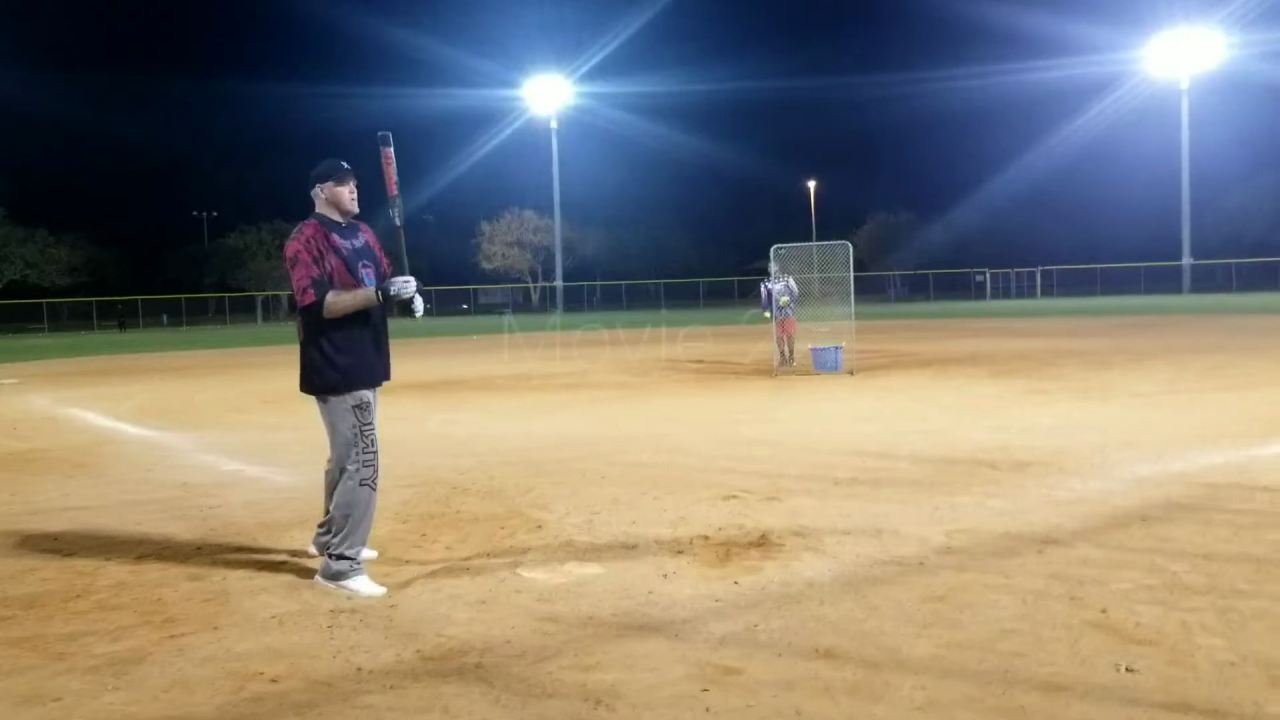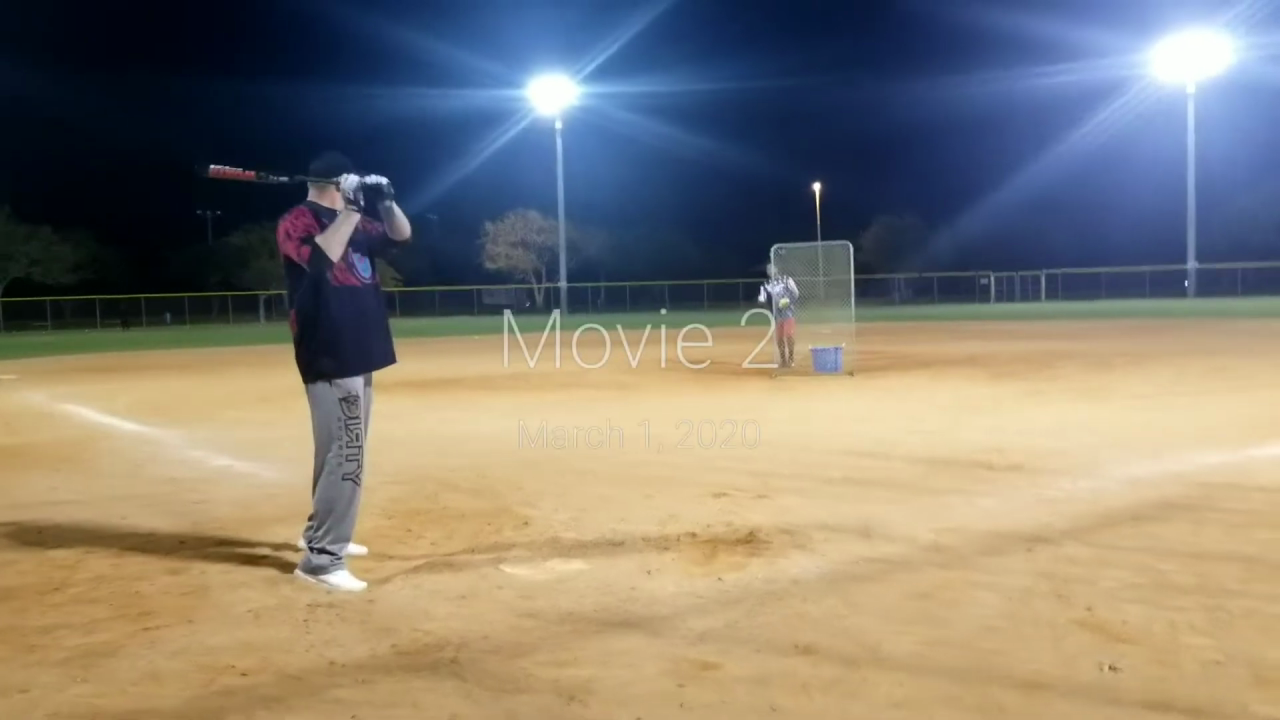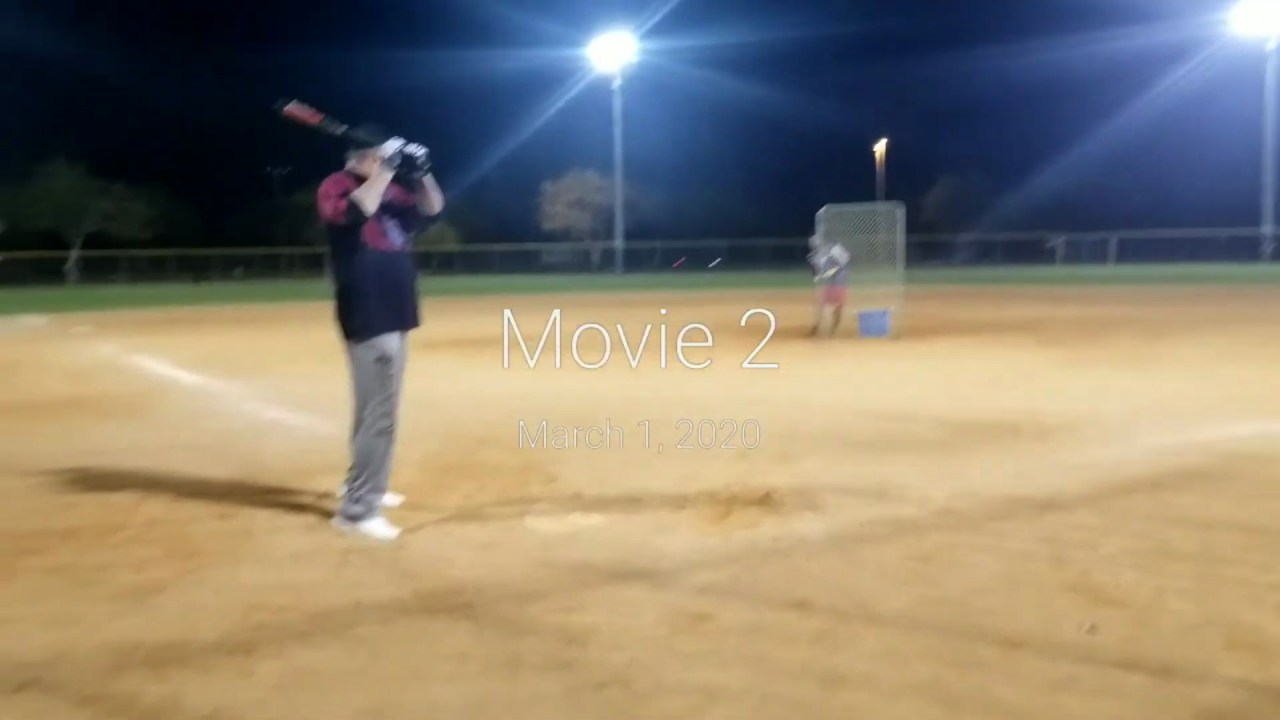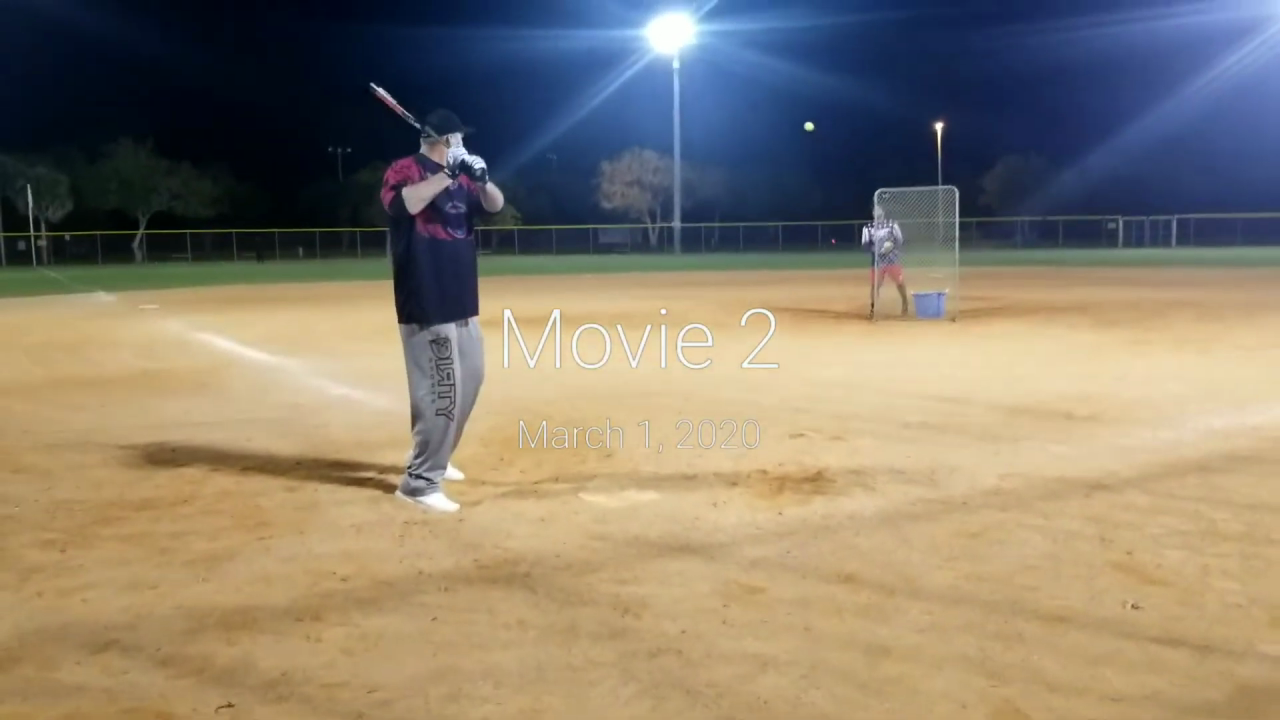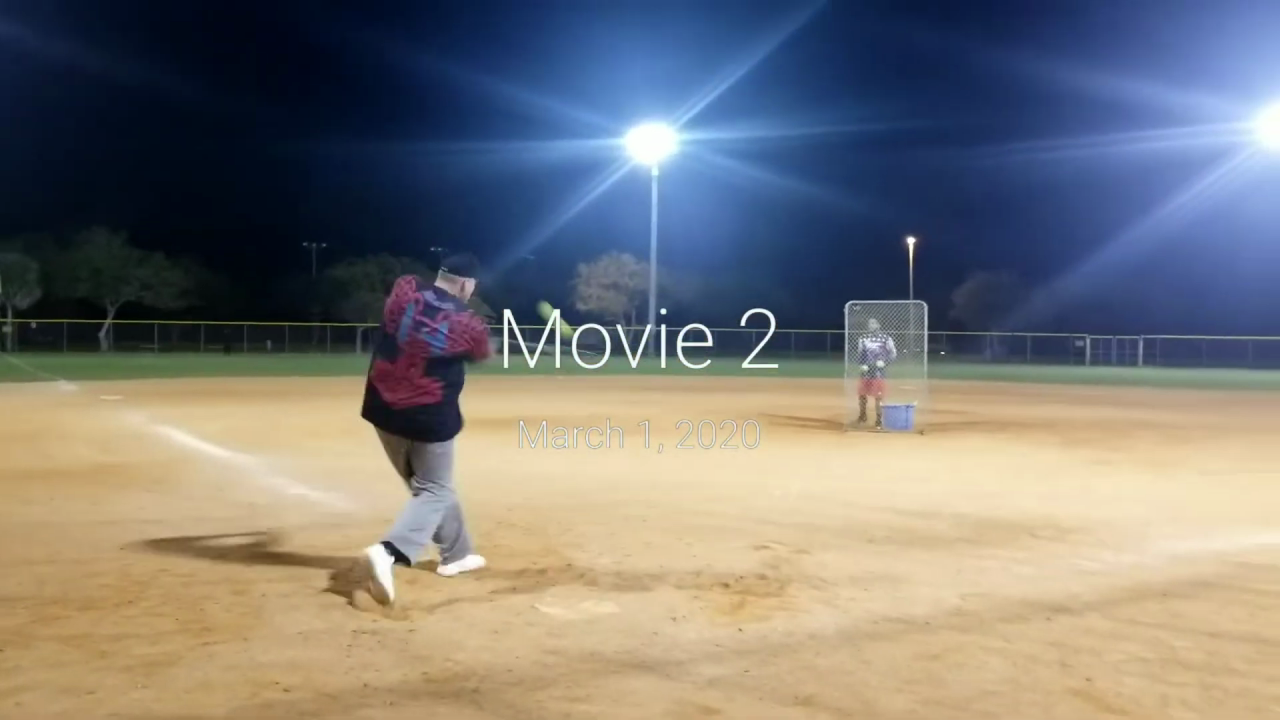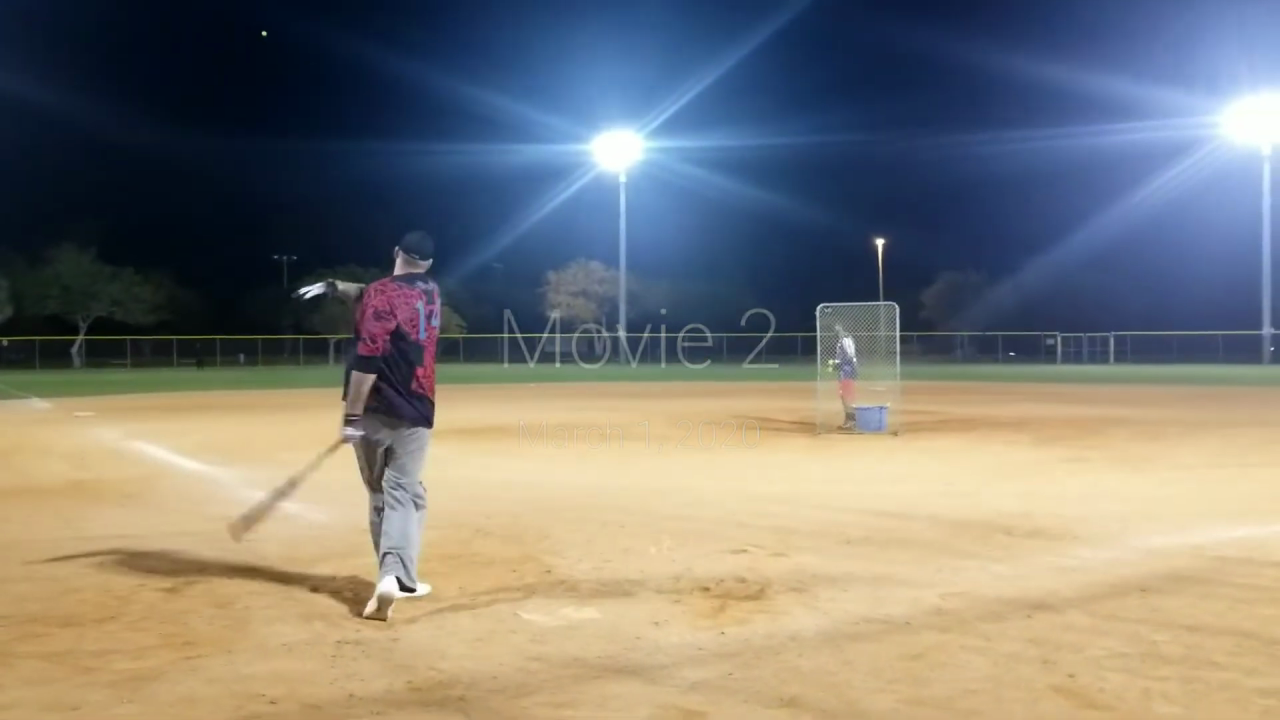
dt=0.7s
person 1, frame 1
left shoulder: (363, 233)
right shoulder: (306, 239)
left elbow: (384, 282)
right elbow: (319, 305)
left wrist: (404, 294)
right wrist: (380, 294)
left hip: (366, 364)
right hip: (336, 370)
left knee: (347, 458)
right knee: (362, 462)
left ankle: (330, 536)
right ankle: (340, 564)
person 1, frame 2
left shoulder: (352, 221)
right shoulder: (297, 220)
left elbow: (400, 235)
right elbow: (320, 257)
left wrist: (383, 199)
right wrist: (352, 207)
left hip: (359, 352)
right hip: (330, 357)
left knee: (341, 452)
right knee: (344, 455)
left ankle: (322, 532)
right ankle: (321, 559)
person 1, frame 3
left shoulder: (390, 190)
right shoulder: (337, 185)
left elbow: (431, 209)
right elbow: (355, 211)
left wrist: (419, 172)
right wrist: (386, 168)
left hip: (394, 314)
right hip: (367, 317)
left knee: (382, 407)
right knee: (379, 410)
left ankle: (362, 484)
right ankle: (357, 506)
person 1, frame 4
left shoulder: (461, 175)
right shoulder: (406, 170)
left elbow: (495, 205)
right elbow: (400, 205)
left wrist: (481, 179)
right wrist: (447, 175)
left hip: (462, 301)
right hip: (427, 304)
left knee: (469, 377)
right knee: (441, 390)
left ankle: (434, 456)
right ankle: (420, 482)
person 1, frame 5
left shoulder: (406, 289)
right shoulder: (468, 324)
right elbow: (481, 354)
left hip: (383, 412)
right hip: (428, 420)
left knee: (428, 485)
right knee: (434, 494)
left ankle: (455, 552)
right ankle: (388, 551)
person 1, frame 6
left shoulder: (382, 292)
right shoulder: (432, 293)
left elbow: (368, 357)
left wrist: (352, 415)
right wrist: (333, 287)
left hip: (372, 411)
right hip: (415, 411)
left knee: (381, 494)
right knee: (404, 493)
left ankle: (397, 574)
right ankle: (398, 576)
